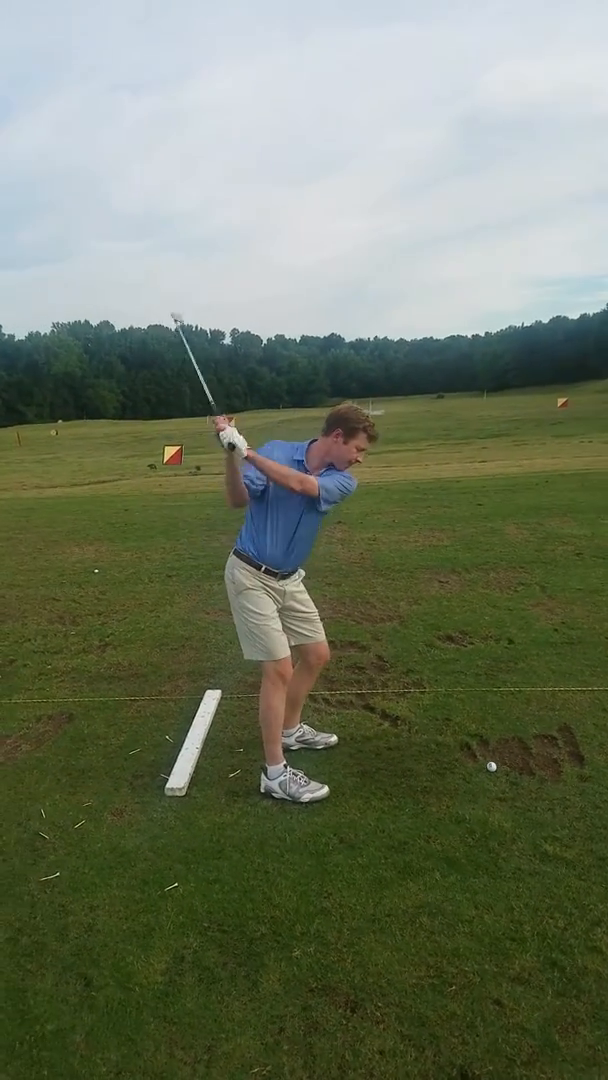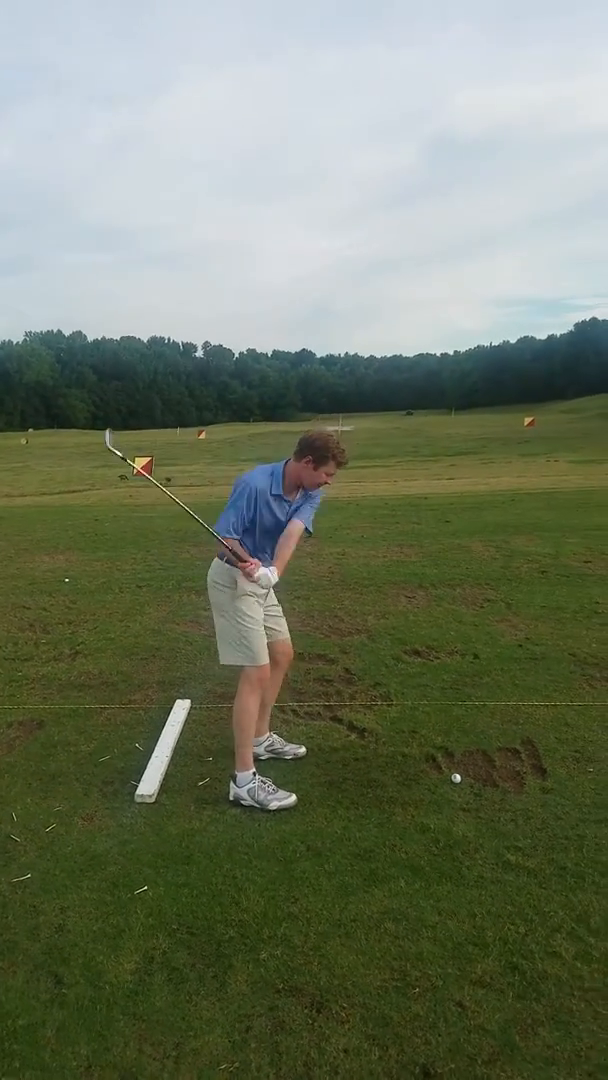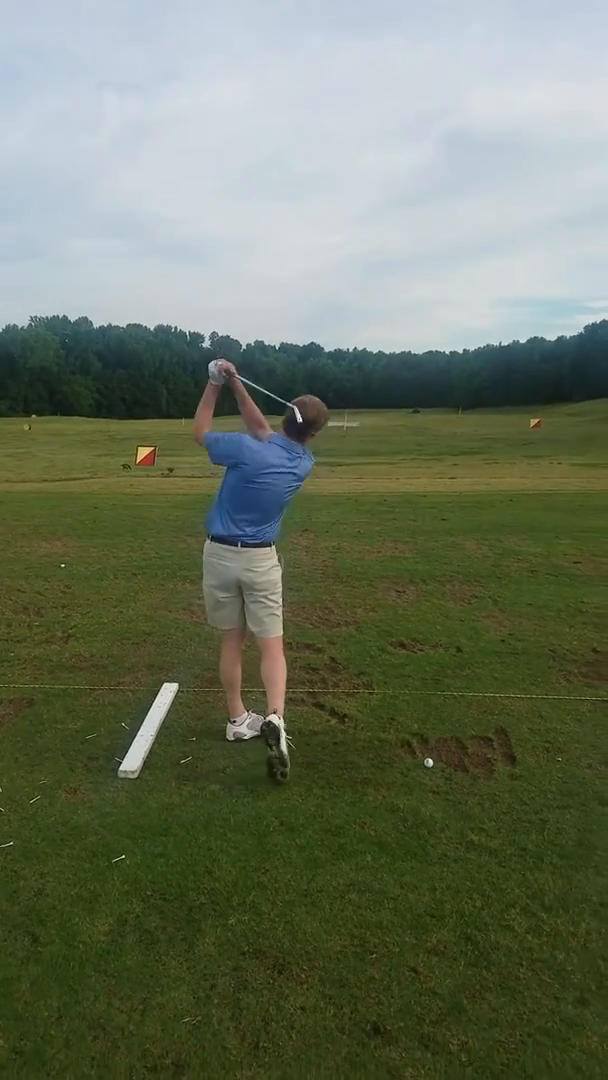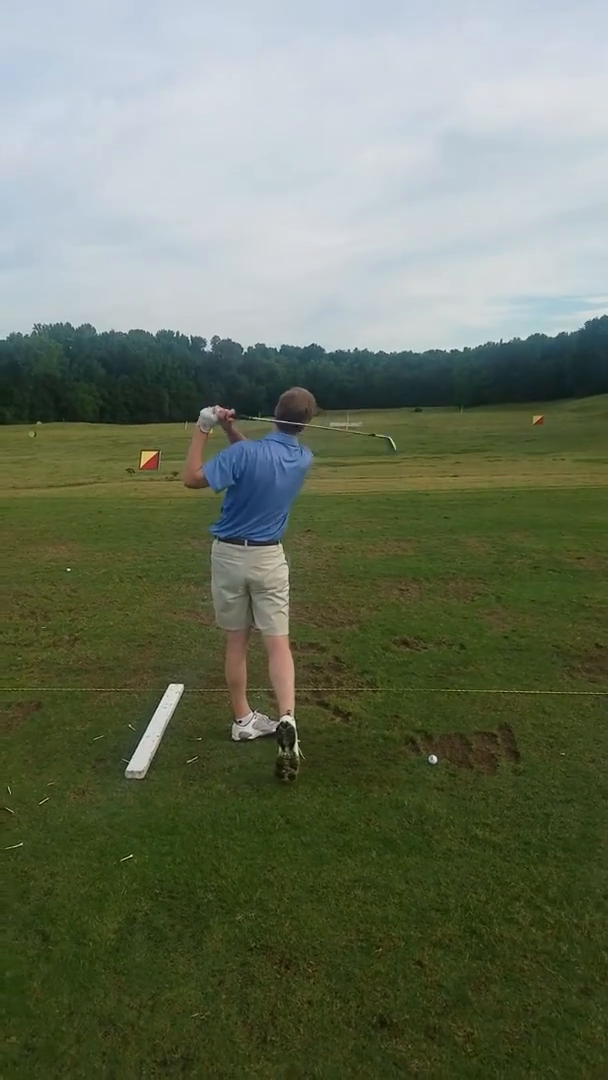
dt=0.5s
person 1, frame 1
left shoulder: (342, 481)
right shoulder: (275, 451)
left elbow: (299, 484)
right elbow: (236, 499)
left wrist: (246, 451)
right wrist: (234, 452)
left hip: (288, 578)
right hip: (249, 575)
left knee: (317, 655)
right knee: (279, 669)
left ankle: (290, 729)
right ankle: (275, 772)
person 1, frame 2
left shoulder: (311, 493)
right shoulder: (254, 484)
left elbow: (292, 536)
right elbow: (226, 537)
left wrist: (271, 570)
right wrist: (249, 563)
left hip: (259, 580)
right hip: (234, 579)
left knee: (282, 656)
right knee: (256, 673)
left ankle: (259, 738)
right ankle: (244, 779)
person 1, frame 3
left shoulder: (246, 450)
right shoulder: (303, 465)
left elbow: (200, 432)
right elbow: (263, 434)
left wrist: (215, 382)
right wrist: (237, 385)
left hip: (218, 555)
right hip: (259, 560)
left knee: (232, 640)
right knee: (272, 646)
left ankle: (237, 719)
right ankle: (275, 719)
person 1, frame 4
left shoulder: (246, 453)
right shoulder: (304, 460)
left elbow: (192, 479)
left wrist: (203, 430)
right wrist: (232, 430)
left hip: (228, 554)
right hip: (269, 558)
left knee: (236, 642)
right knee: (278, 643)
left ankle: (243, 719)
right ankle: (287, 719)
